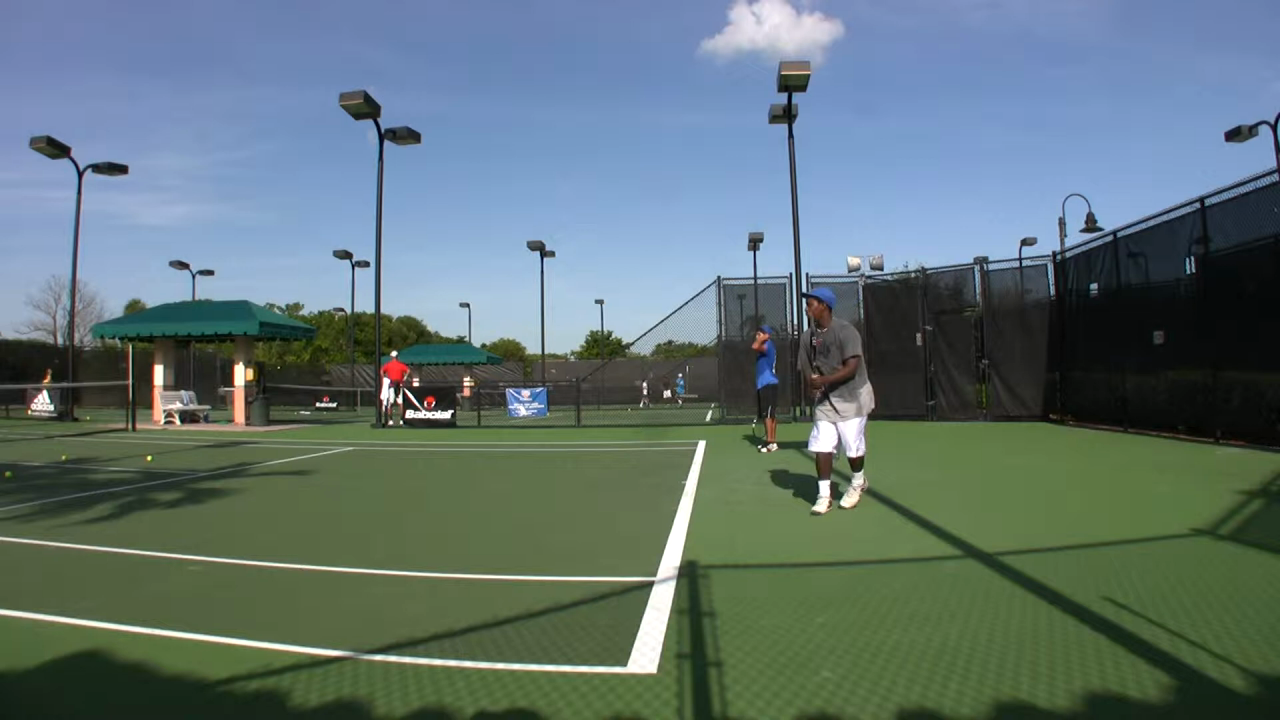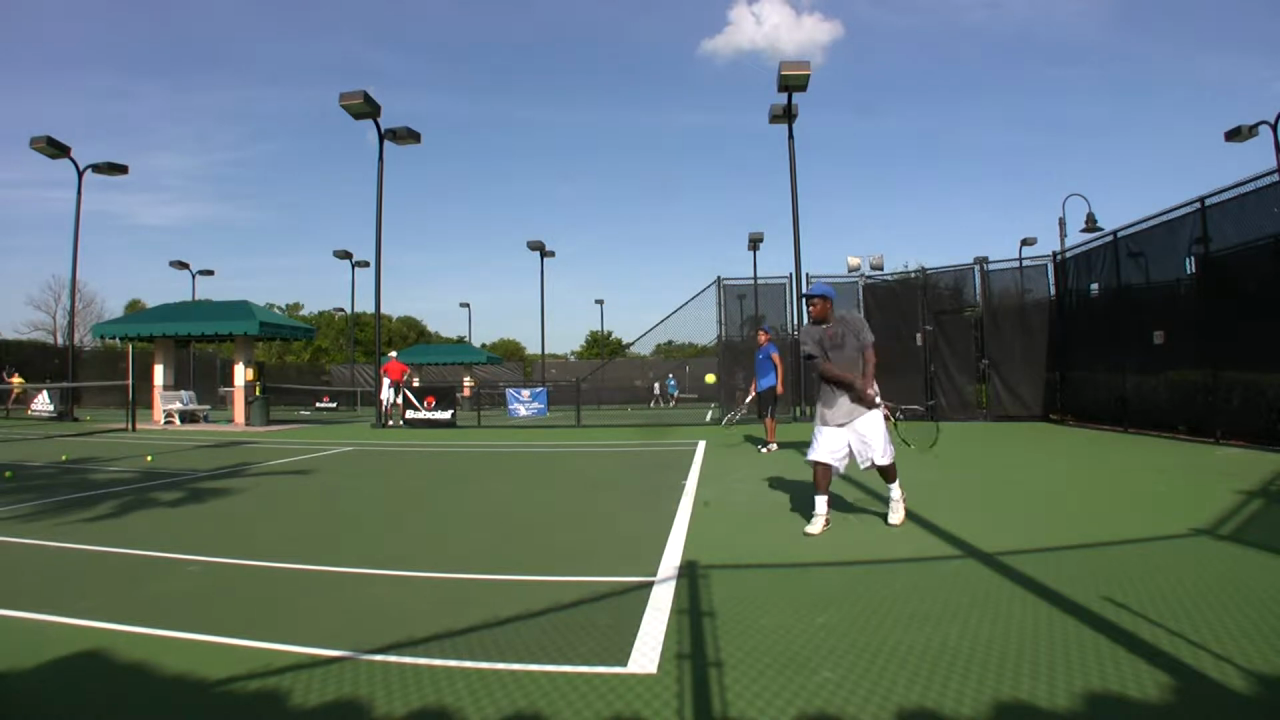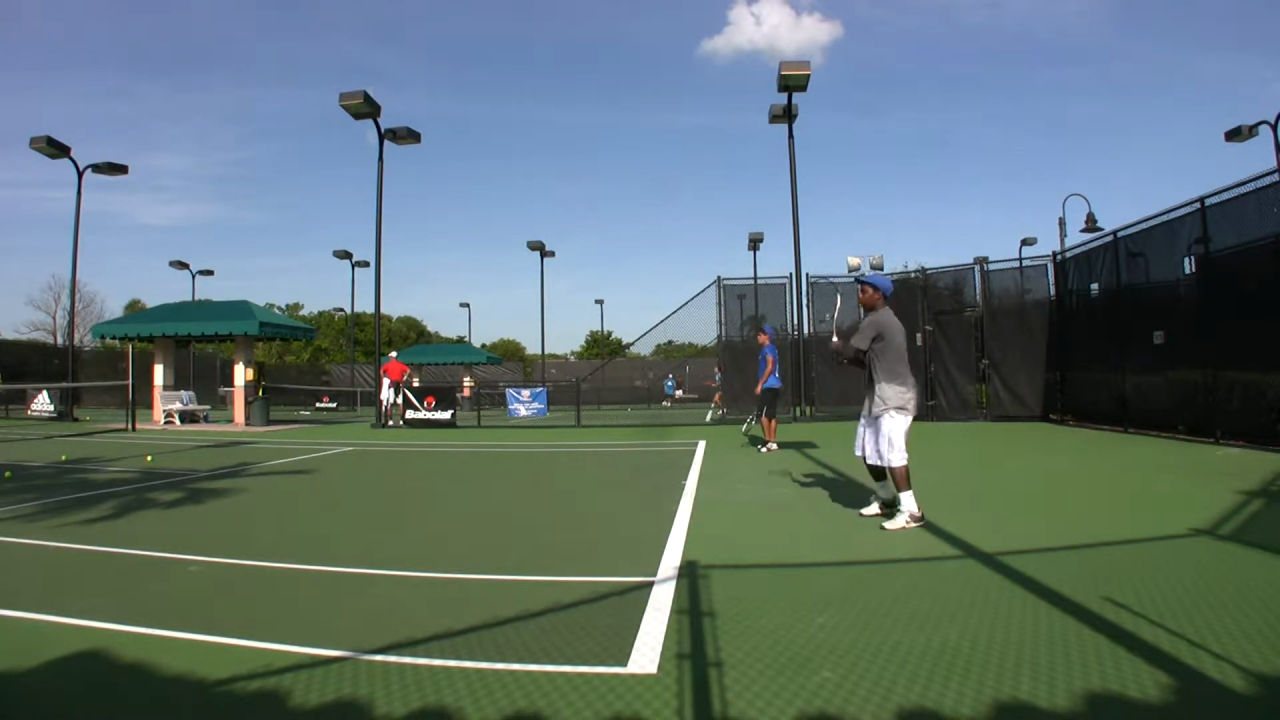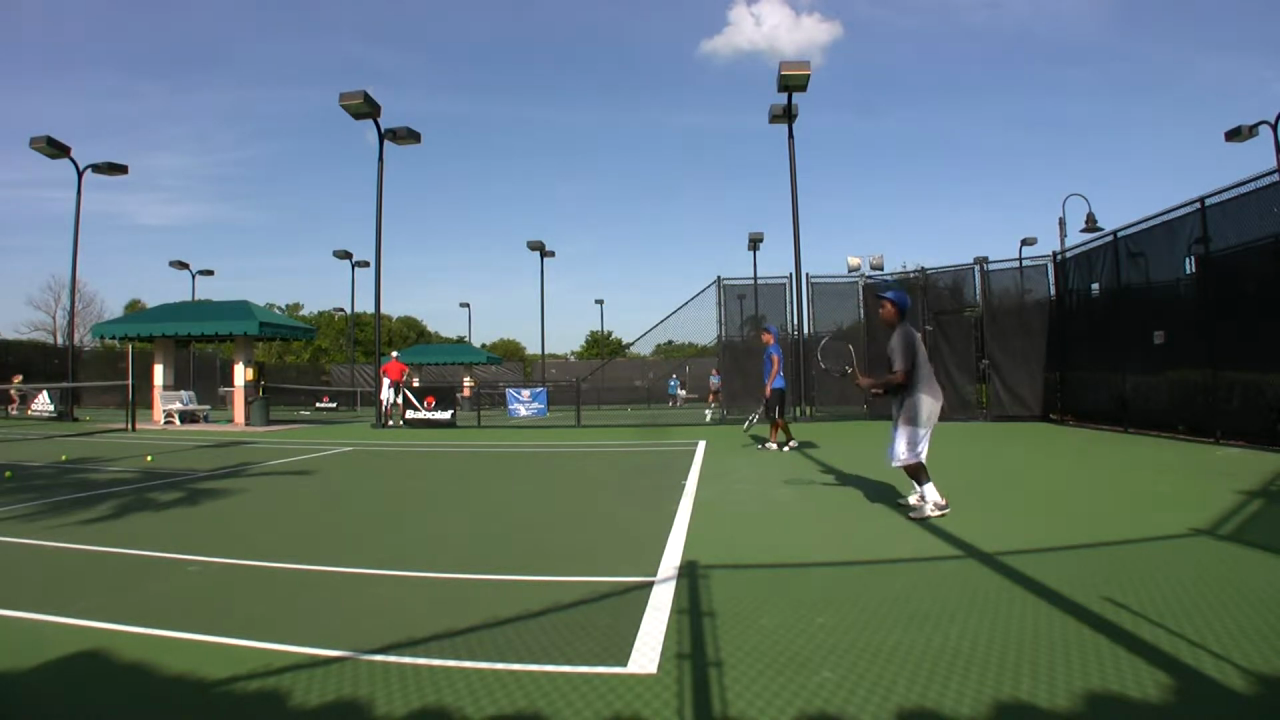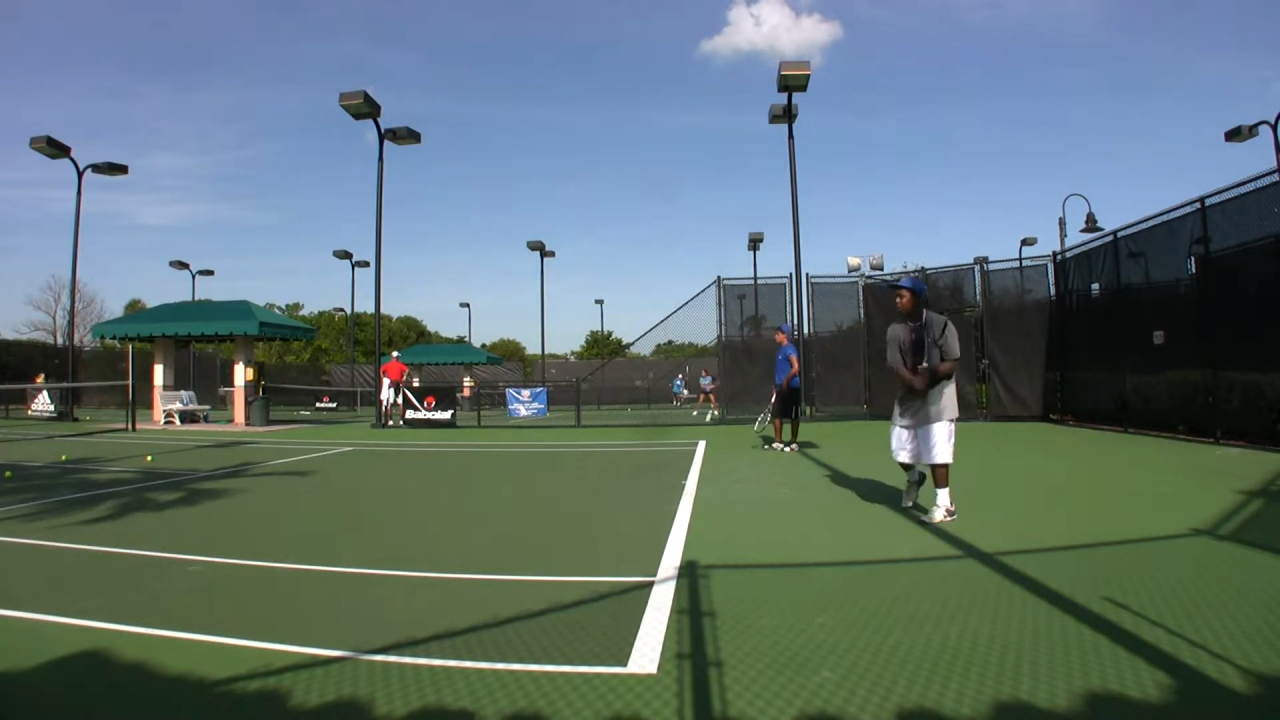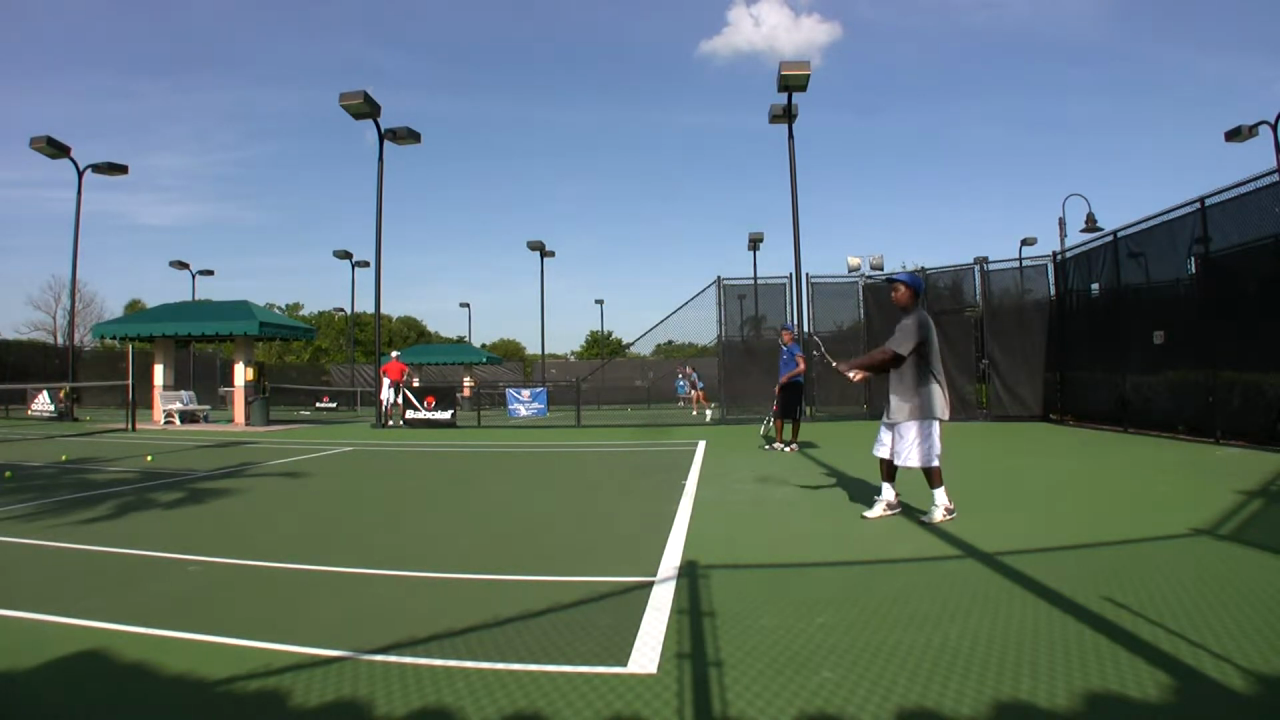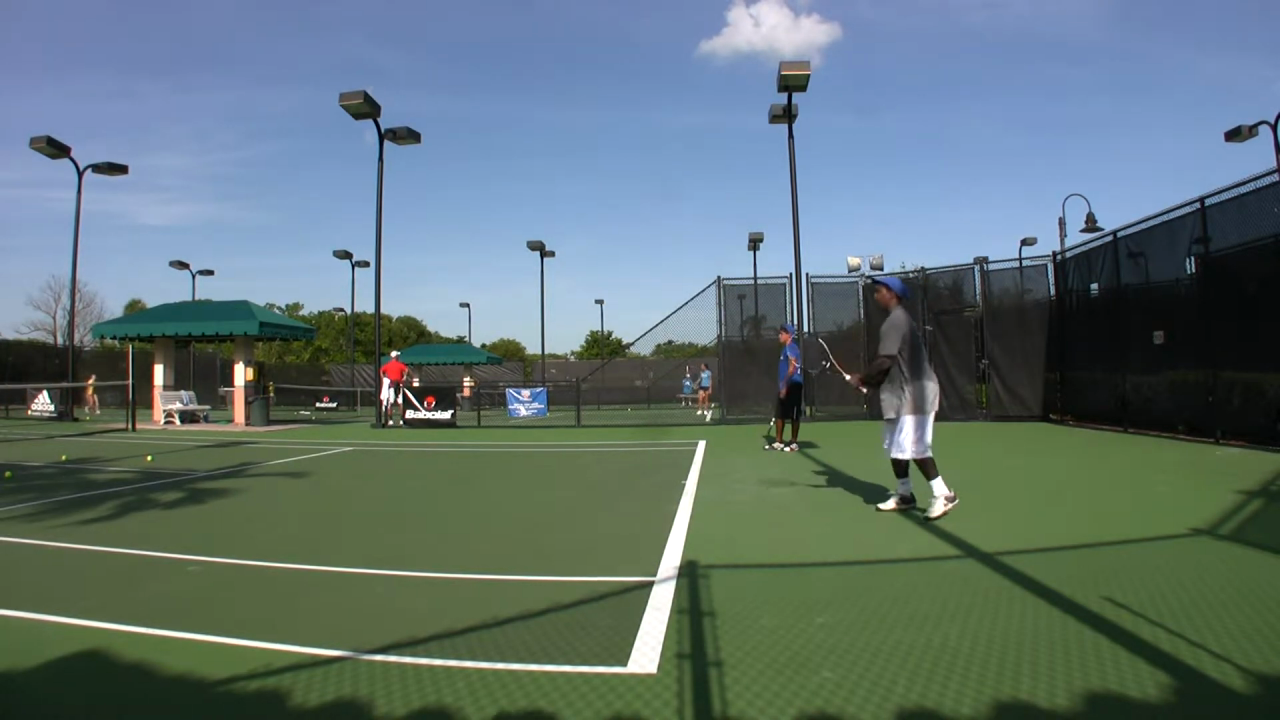
dt=0.7s
person 1, frame 1
left shoulder: (845, 330)
right shoulder: (807, 336)
left elbow: (852, 367)
right elbow: (806, 370)
left wrist: (824, 380)
right wrist: (812, 385)
left hip: (852, 398)
right hip: (825, 400)
left knee: (853, 447)
right knee: (821, 447)
left ankle: (858, 483)
right ankle: (824, 496)
person 1, frame 2
left shoulder: (851, 321)
right shoulder: (808, 333)
left elbow: (868, 354)
right elbow: (823, 367)
left wrist: (867, 384)
right wrist: (854, 382)
left hip: (862, 403)
right hip: (832, 406)
left knee: (881, 455)
right knee: (820, 457)
left ankle: (896, 497)
right ankle: (820, 515)
person 1, frame 3
left shoulder: (875, 320)
right shoulder: (885, 320)
left elbow: (849, 351)
left wrist: (837, 347)
right wrist: (851, 359)
left hip: (893, 398)
right hip: (881, 397)
left knee: (892, 453)
right knee: (866, 448)
left ankle: (911, 511)
right ankle: (886, 499)
person 1, frame 4
left shoulder: (901, 336)
right shoulder: (904, 334)
left elbow: (901, 377)
left wrist: (872, 383)
right wrist: (883, 389)
left hip: (918, 401)
right hip: (915, 400)
left knee: (906, 454)
right knee: (906, 451)
left ankle: (936, 501)
right ankle: (920, 492)
person 1, frame 5
left shoulder: (941, 324)
right shoulder: (895, 330)
left elbow: (951, 364)
right elbow: (897, 367)
left wrist: (929, 376)
right wrist: (912, 380)
left hip: (938, 396)
right hip: (908, 398)
left knee: (936, 452)
right knee: (900, 449)
left ankle: (944, 505)
right ankle: (914, 477)
person 1, frame 6
left shoulder: (916, 321)
right shoulder: (907, 322)
left elbow: (887, 354)
right elbow: (890, 362)
left wrist: (854, 364)
right wrist: (865, 370)
left hip: (922, 397)
right hip: (900, 399)
left knee: (924, 453)
right knee: (885, 448)
left ankle: (943, 505)
right ankle: (889, 501)
person 1, frame 7
left shoulder: (895, 321)
right shoulder: (897, 321)
left elbow: (884, 362)
left wrist: (861, 378)
right wrist: (869, 381)
left hip: (915, 392)
right hip: (900, 394)
left knee: (913, 447)
right knee: (896, 447)
left ankle: (943, 494)
right ankle: (904, 494)
